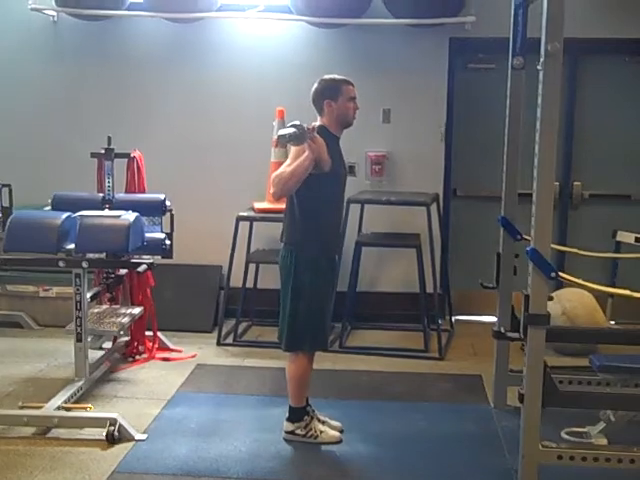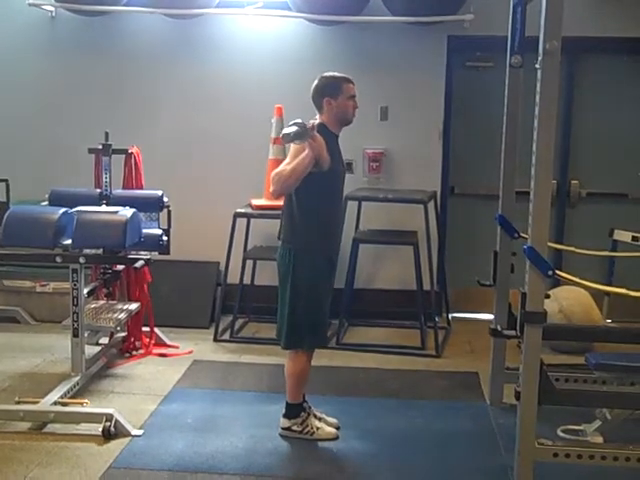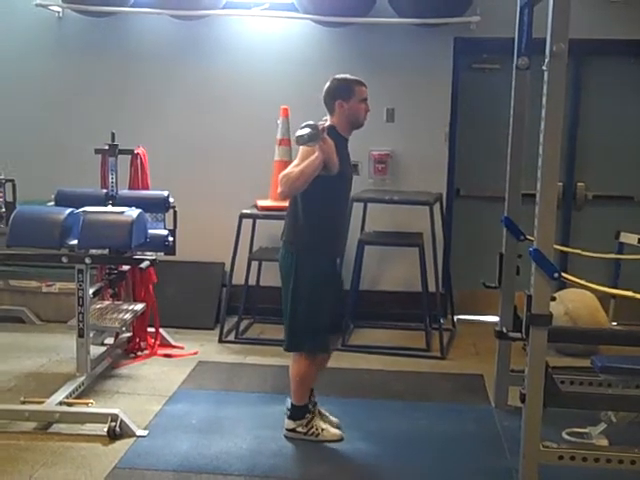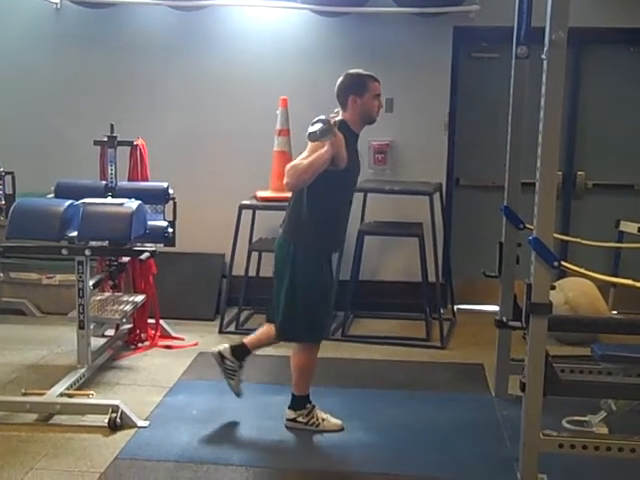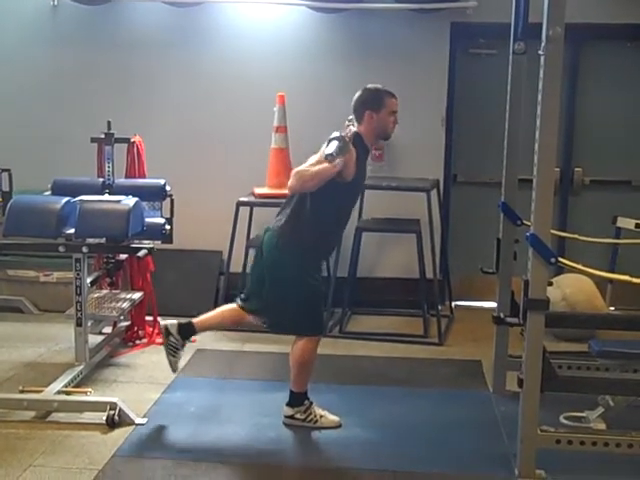
dt=0.5s
person 1, frame 1
left shoulder: (331, 142)
right shoulder: (315, 141)
right elbow: (278, 188)
right wrist: (310, 155)
left hip: (320, 253)
right hip: (304, 255)
left knee: (311, 340)
right knee: (302, 342)
left ankle: (304, 410)
right ankle: (296, 421)
person 1, frame 2
left shoulder: (329, 140)
right shoulder: (314, 140)
right elbow: (278, 186)
right wrist: (310, 154)
left hip: (317, 252)
right hip: (302, 253)
left knee: (309, 336)
right knee: (301, 339)
left ankle: (300, 407)
right ankle: (293, 418)
person 1, frame 3
left shoulder: (338, 143)
right shoulder: (323, 143)
right elbow: (285, 188)
right wrist: (319, 156)
left hip: (322, 254)
right hip: (305, 255)
left knee: (328, 334)
right knee: (308, 341)
left ankle: (305, 402)
right ankle: (298, 419)
person 1, frame 4
left shoulder: (346, 137)
right shoulder: (335, 138)
right elbow: (291, 179)
right wrist: (327, 150)
left hip: (308, 245)
right hip: (304, 247)
left knee: (292, 322)
right knee: (309, 332)
left ankle: (234, 354)
right ankle: (299, 410)
person 1, frame 5
left shoulder: (355, 150)
right shoulder: (347, 151)
left elbow: (317, 169)
right elbow: (296, 182)
right wrist: (336, 164)
left hip: (287, 243)
right hip: (293, 248)
left knee: (254, 311)
right knee: (309, 329)
left ankle: (182, 330)
right ankle: (297, 407)
